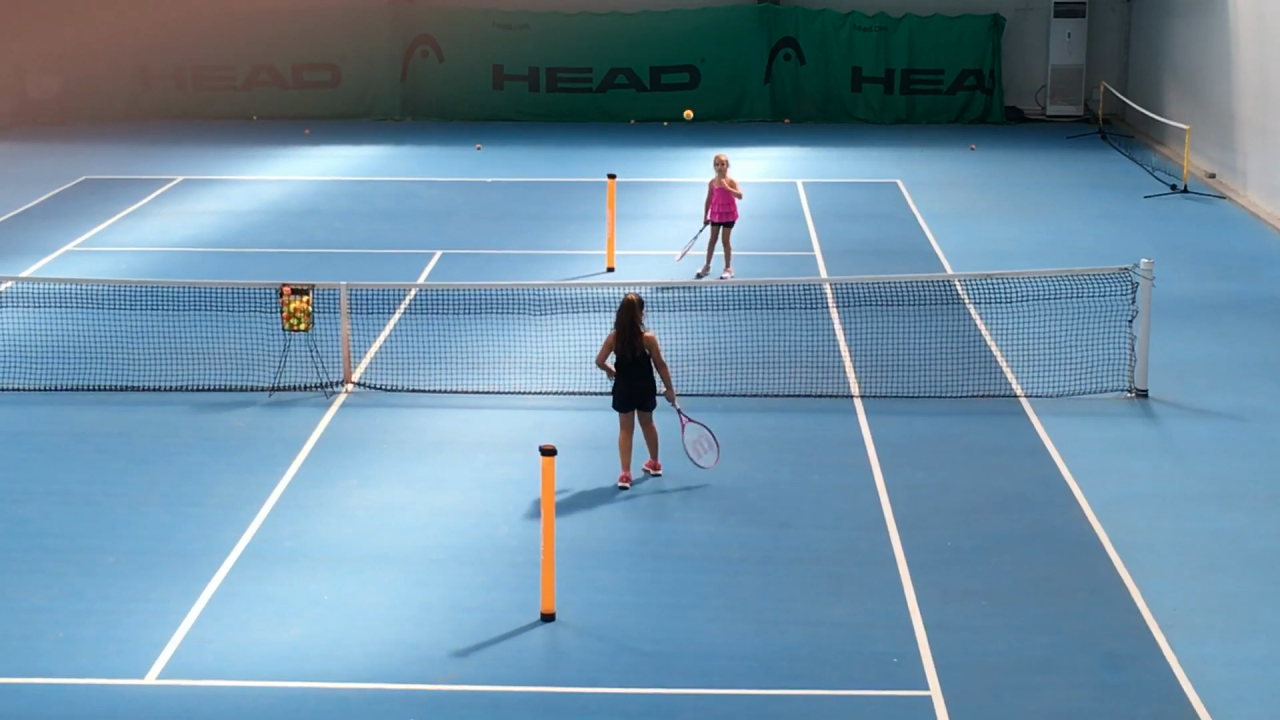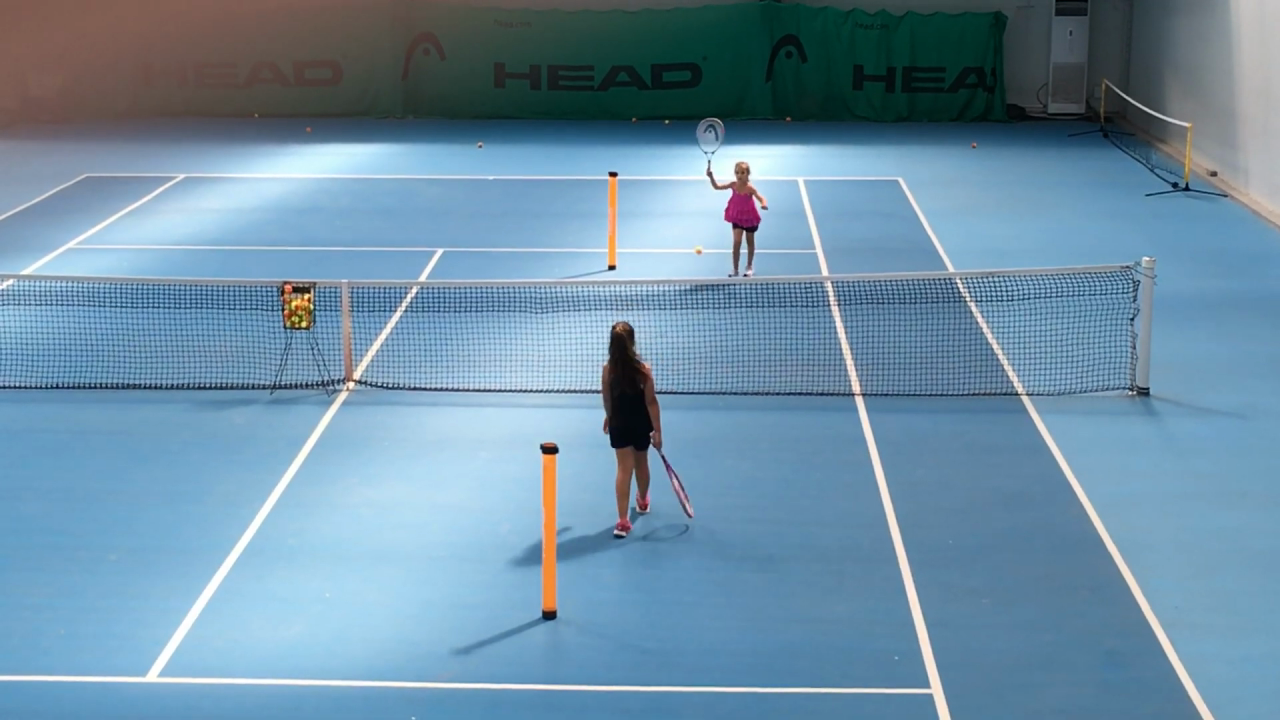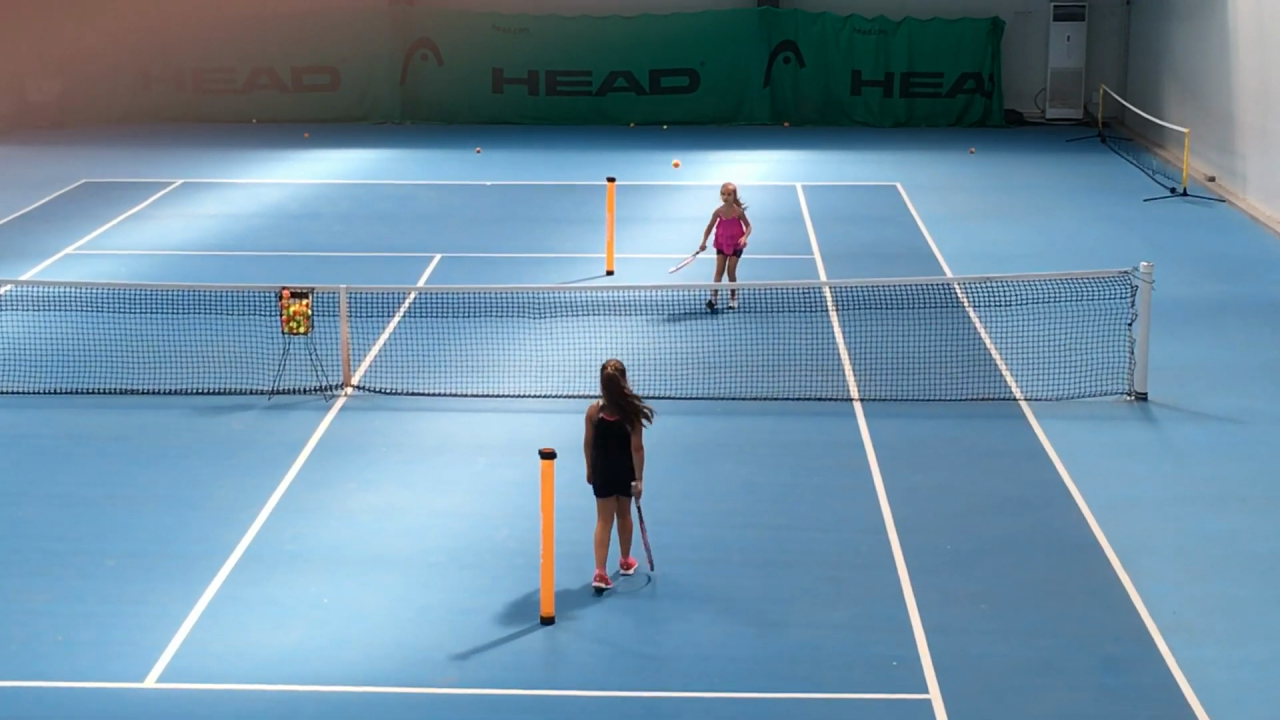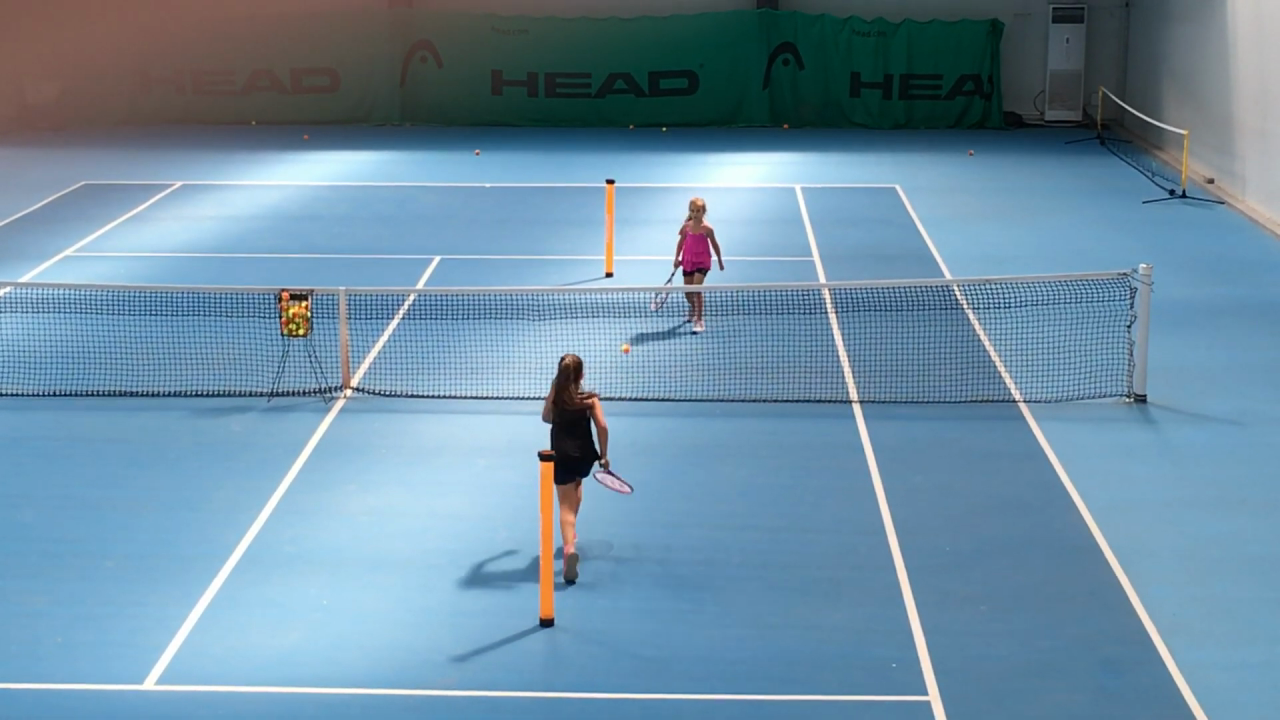
dt=1s
person 1, frame 1
left shoulder: (613, 337)
right shoulder: (648, 338)
left elbow: (599, 361)
right elbow: (660, 365)
left wrist: (610, 370)
right wrist: (669, 388)
left hip: (623, 388)
right hip: (645, 388)
left knee: (626, 429)
right knee: (647, 423)
left ankle: (625, 474)
right ankle: (654, 463)
person 1, frame 2
left shoulder: (608, 369)
right shoulder: (643, 369)
left elbow: (607, 398)
right elbow: (651, 402)
left wrist: (608, 417)
right wrist: (656, 430)
left hip: (618, 424)
right hip: (641, 424)
left knee: (624, 469)
right knee: (641, 463)
left ankle: (622, 521)
right ankle: (642, 501)
person 1, frame 3
left shoulder: (593, 410)
right shoulder: (633, 411)
left elbow: (588, 444)
right elbow: (637, 447)
left wrist: (589, 469)
right wrist: (638, 478)
left hip: (601, 470)
right hip: (624, 470)
left knee: (604, 519)
right knee: (624, 515)
left ankle: (600, 574)
right ankle: (625, 561)
person 1, frame 4
left shoulder: (553, 398)
right shoulder: (589, 400)
left elbow: (546, 419)
right elbow: (602, 426)
right wrist: (603, 455)
left hip: (563, 455)
right hip: (585, 454)
left knee: (566, 507)
right knee: (576, 484)
left ankle: (570, 550)
right ankle: (570, 538)
